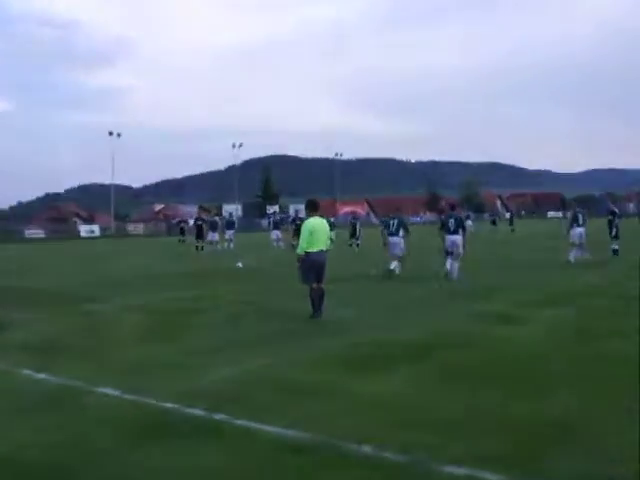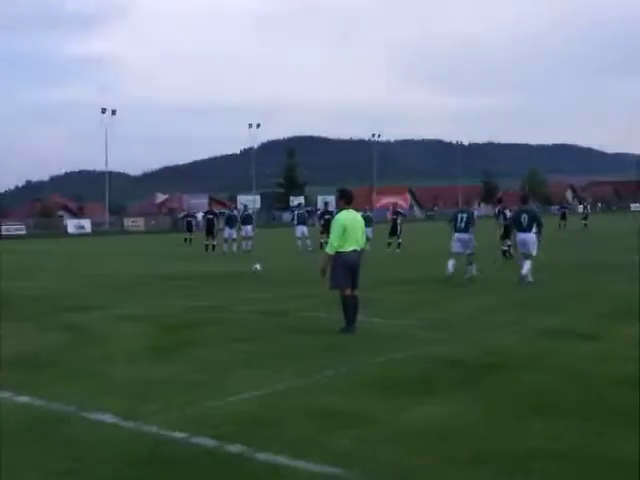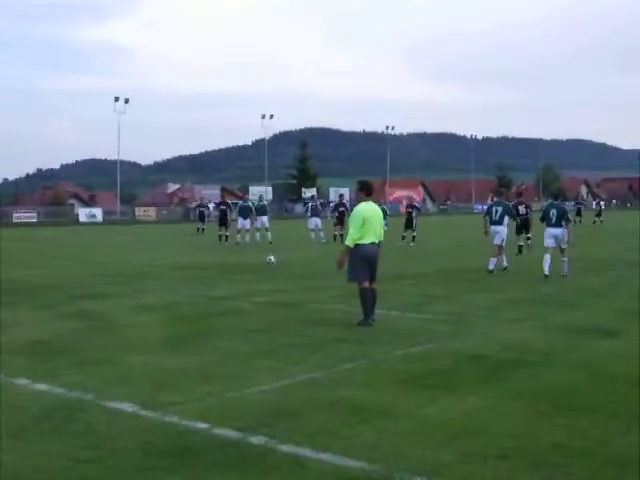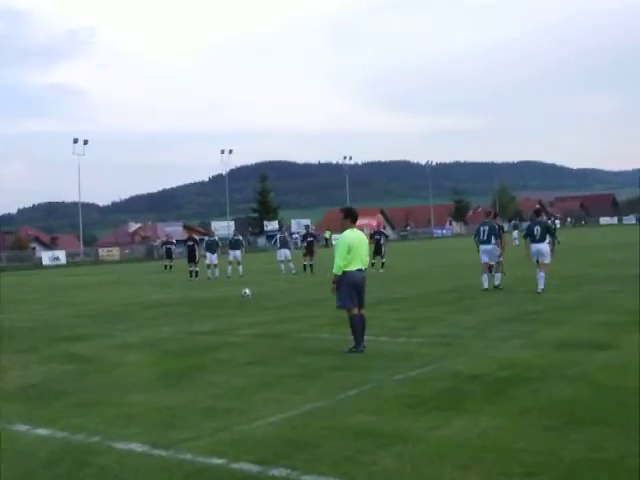
dt=0.4s
person 1, frame 1
left shoulder: (308, 223)
right shoulder: (324, 223)
left elbow: (303, 244)
right elbow: (328, 242)
left wrist: (299, 258)
left hip: (310, 255)
right hip: (322, 254)
left knee: (312, 284)
right knee: (320, 283)
person 1, frame 2
left shoulder: (340, 218)
right shoulder: (359, 217)
left elbow: (333, 243)
right elbow: (362, 241)
left wrist: (326, 263)
left hip: (342, 256)
right hip: (356, 255)
left knee: (345, 291)
right knee: (353, 290)
left ankle: (349, 325)
right ankle: (353, 323)
person 1, frame 3
left shoulder: (359, 210)
right shoulder: (377, 210)
left elbow: (353, 235)
right elbow: (381, 233)
left wrist: (343, 255)
left hip: (360, 248)
right hip: (374, 247)
left knee: (363, 283)
right knee: (372, 283)
left ankle: (367, 317)
right ankle: (371, 315)
person 1, frame 4
left shoulder: (344, 237)
right shoulder: (362, 236)
left elbow: (339, 263)
right elbow: (366, 259)
left wrist: (334, 281)
left hip: (347, 276)
right hip: (360, 274)
left knee: (352, 310)
right knee: (360, 309)
left ankle: (358, 345)
right ankle: (361, 342)
